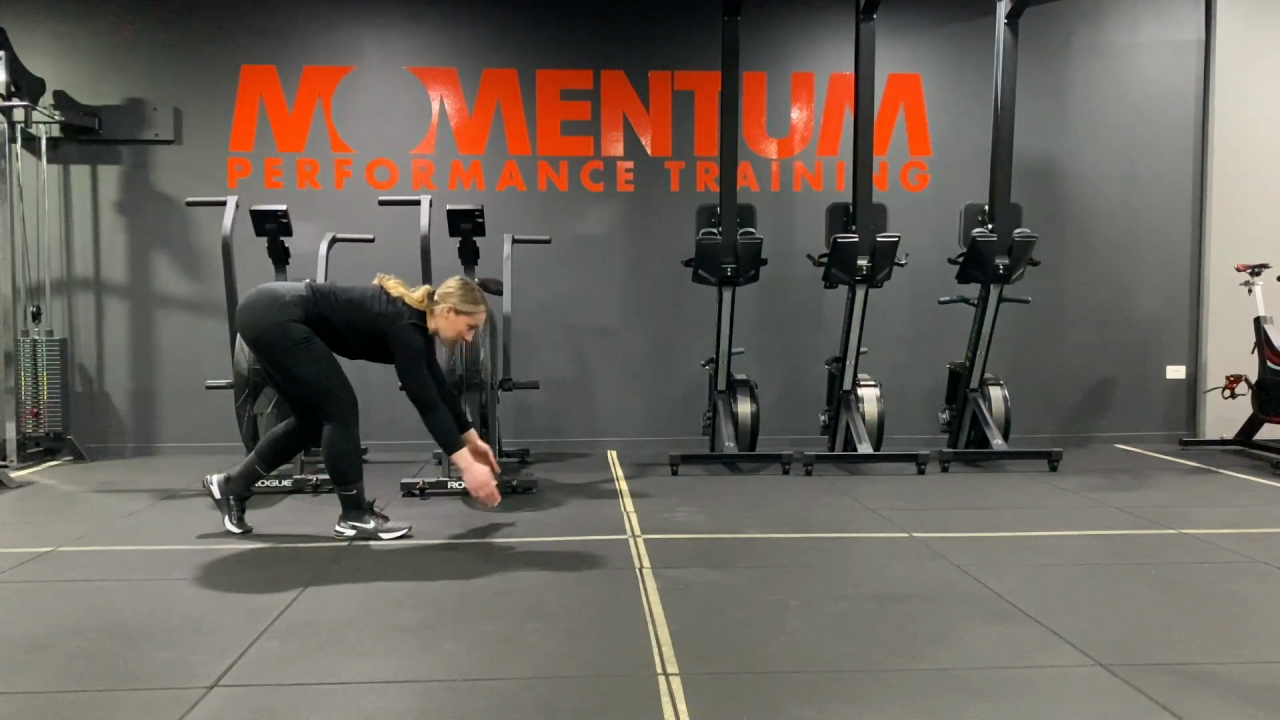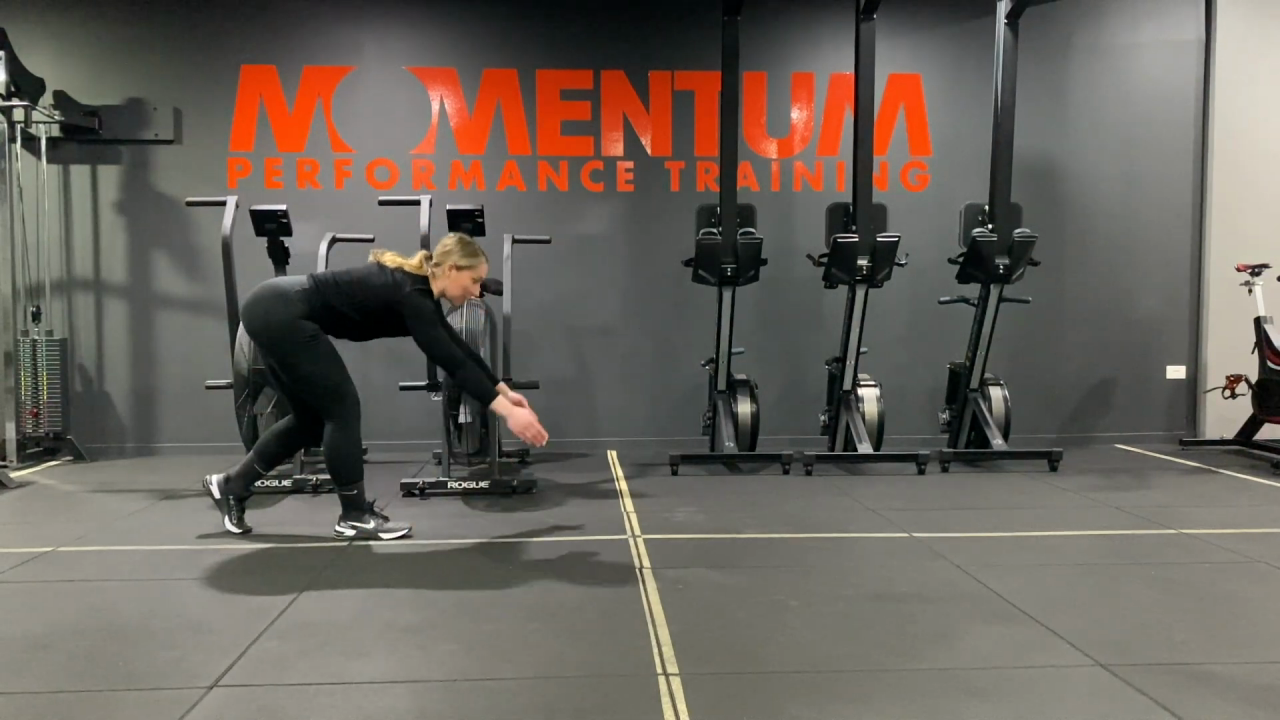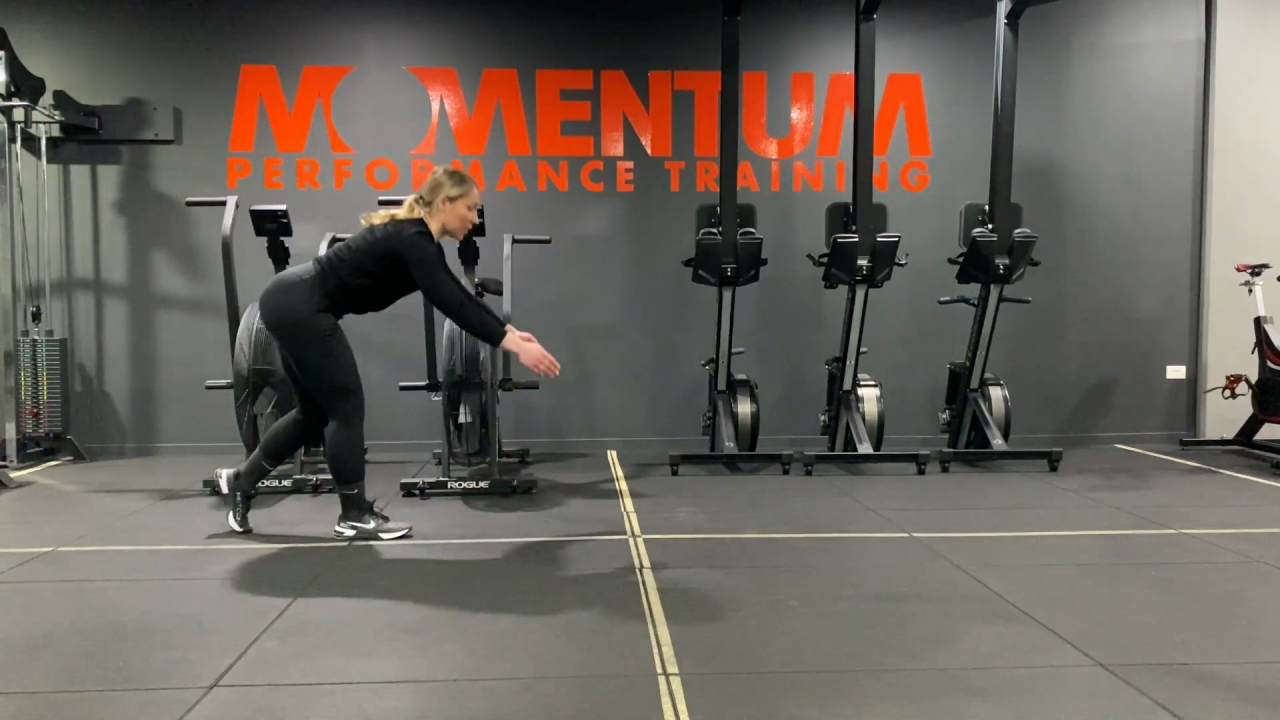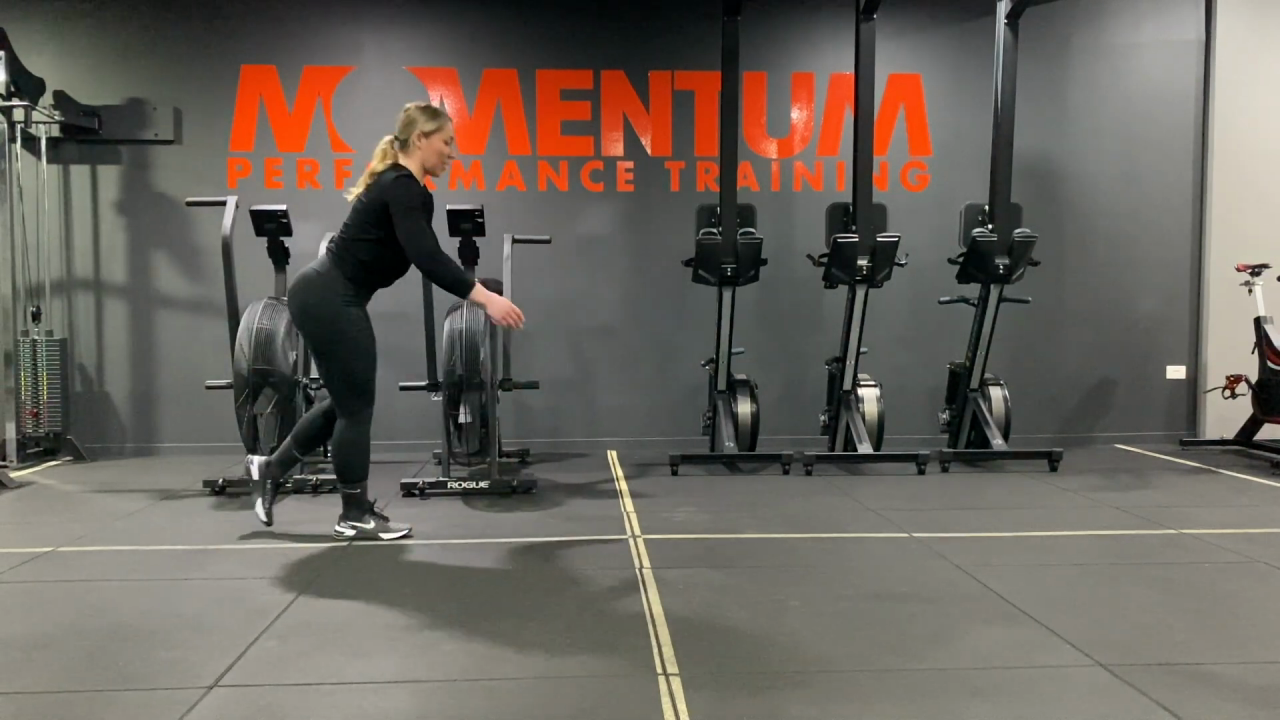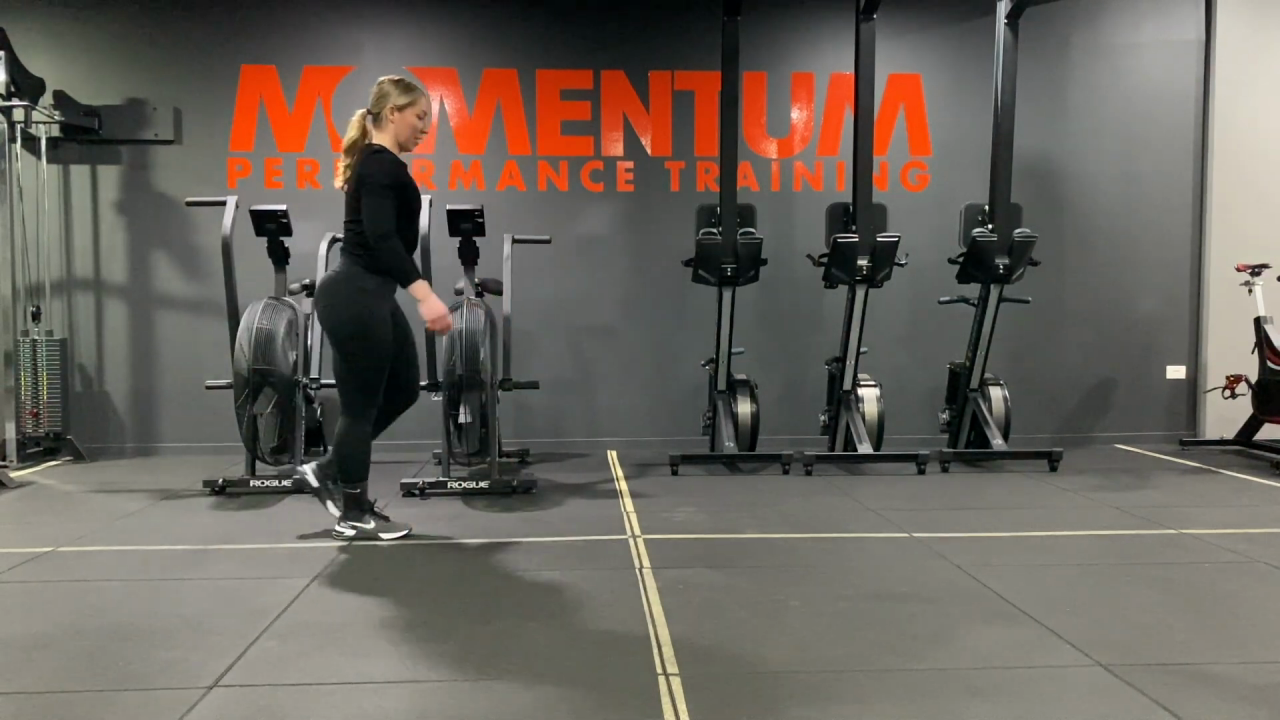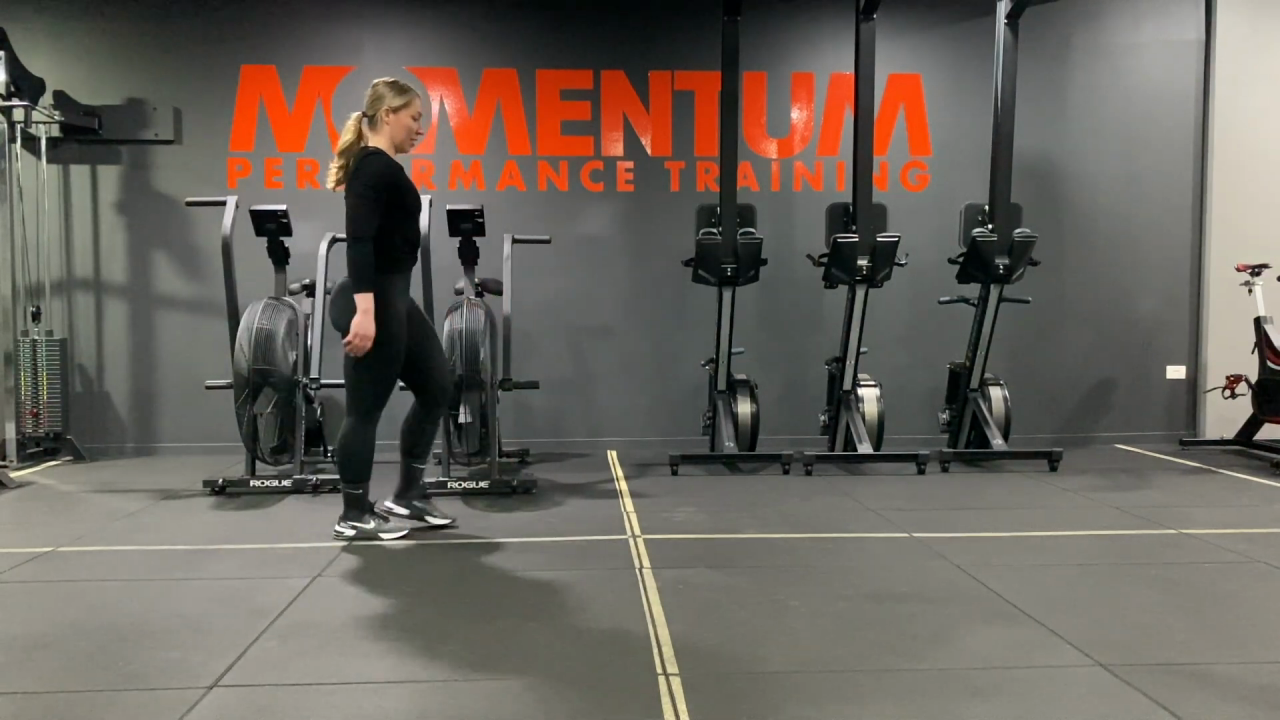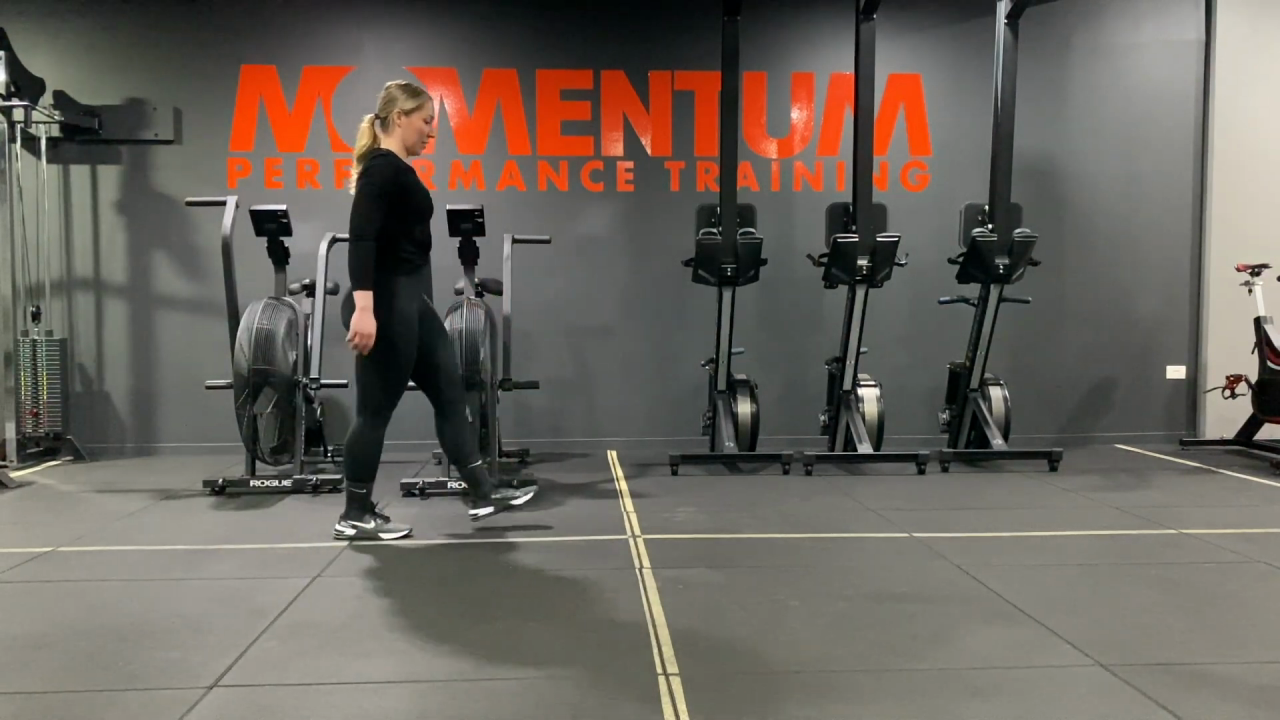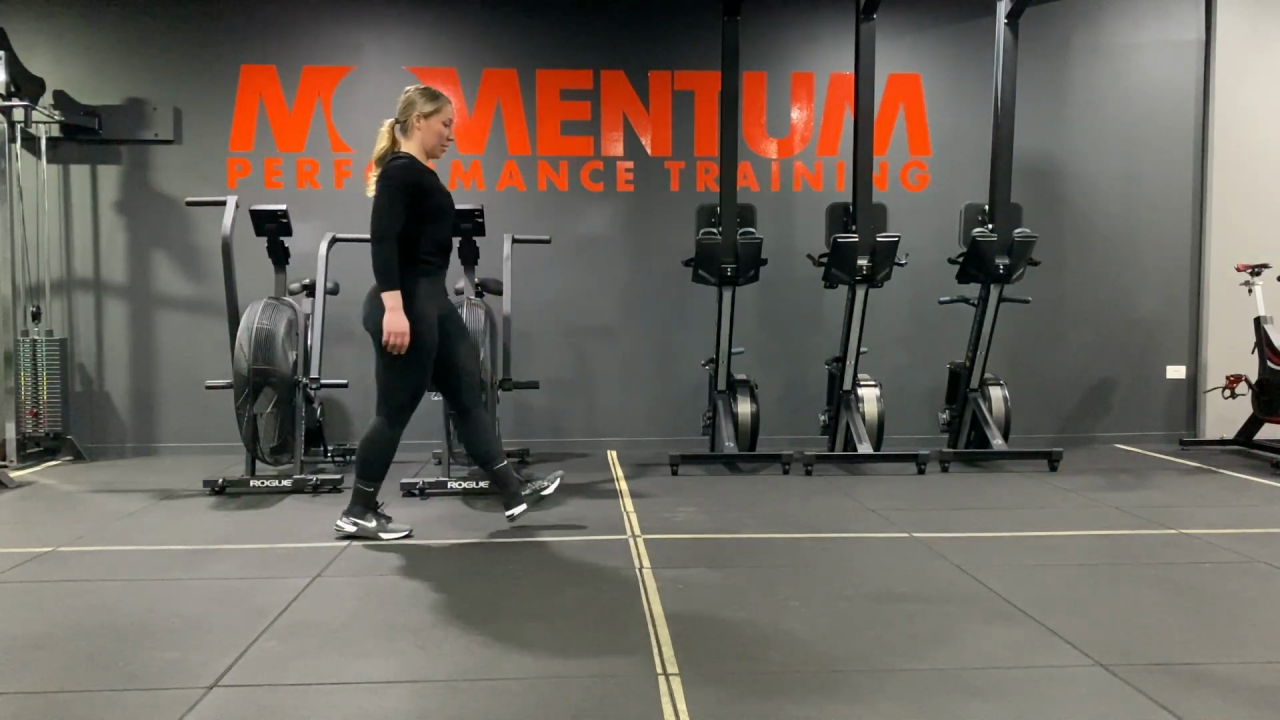
dt=0.2s
person 1, frame 1
left shoulder: (411, 322)
right shoulder: (404, 328)
left elbow: (437, 389)
right elbow: (426, 403)
left wrist: (472, 439)
right wrist: (465, 464)
left hip: (267, 317)
right hip: (274, 320)
left knee: (311, 418)
right knee: (340, 410)
left ankle: (232, 485)
right ankle: (355, 516)
person 1, frame 2
left shoulder: (415, 291)
right shoulder: (411, 296)
left elbow: (456, 350)
right elbow: (450, 362)
left wrist: (505, 392)
right wrist: (504, 409)
left hip: (276, 315)
right hip: (281, 317)
left knee: (310, 418)
right knee: (342, 408)
left ankle: (232, 486)
right ankle: (355, 516)
person 1, frame 3
left shoulder: (413, 235)
right shoulder: (415, 240)
left elbow: (457, 296)
right elbow: (450, 302)
left wrist: (510, 331)
right wrist: (513, 344)
left hip: (297, 306)
right hip: (297, 308)
left knee: (315, 410)
right knee: (345, 407)
left ankle: (242, 480)
right ankle: (354, 517)
person 1, frame 4
left shoulder: (398, 184)
right shoulder: (404, 188)
left elbow: (423, 252)
right elbow: (427, 254)
left wrist: (477, 293)
right wrist: (483, 298)
left hip: (335, 298)
right hip: (328, 300)
left knee: (348, 399)
right knee: (355, 404)
left ankle: (273, 467)
right ankle: (355, 515)
person 1, frame 5
left shoulder: (380, 162)
right shoulder: (379, 164)
right elbow: (382, 238)
left wrist: (415, 293)
right wrist: (424, 294)
left hip: (369, 295)
right hip: (356, 298)
left knee: (402, 391)
right knee: (362, 405)
left ankle: (327, 472)
right ankle: (354, 514)
person 1, frame 6
left shoulder: (381, 167)
right shoulder: (372, 167)
right elbow: (360, 240)
right wrist: (364, 308)
left hip: (393, 298)
right hip: (376, 299)
left knee: (437, 387)
right knee: (367, 406)
left ankle: (408, 495)
right ankle: (355, 514)
person 1, frame 7
left shoulder: (397, 170)
right shoulder: (381, 168)
right elbow: (361, 240)
right wrist: (364, 308)
left hip: (409, 299)
right hip: (385, 302)
left knee: (449, 393)
right knee: (376, 408)
left ankle: (483, 493)
right ankle: (356, 515)
person 1, frame 8
left shoulder: (421, 174)
right shoulder: (400, 172)
right elbow: (383, 242)
right wrist: (391, 309)
left hip: (433, 302)
right hip: (407, 304)
left knee: (468, 397)
right knee: (396, 409)
left ankle: (513, 491)
right ankle: (358, 512)
